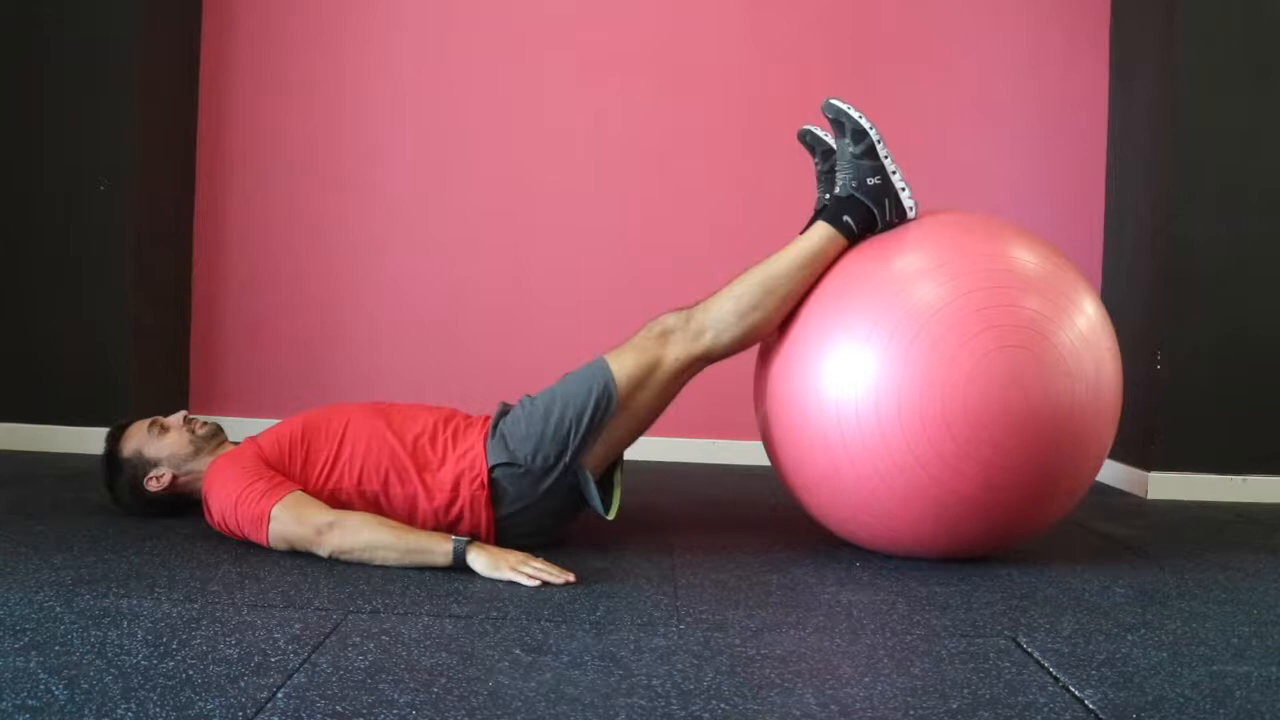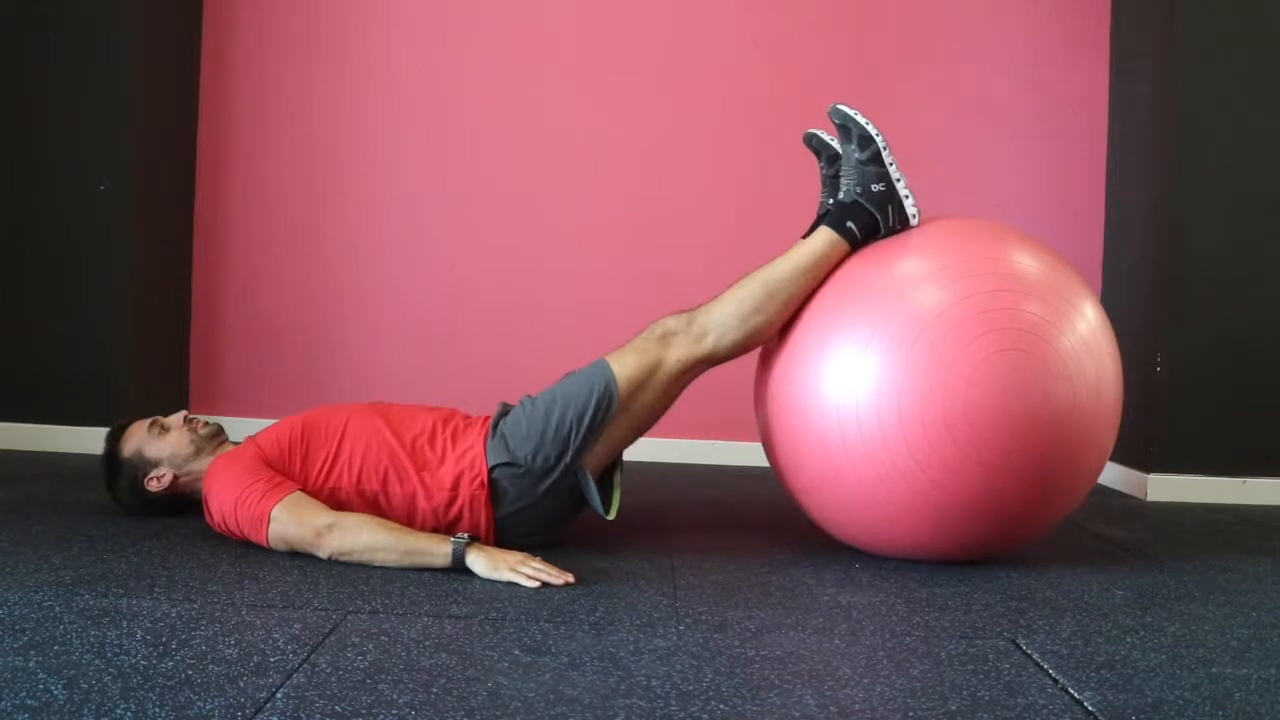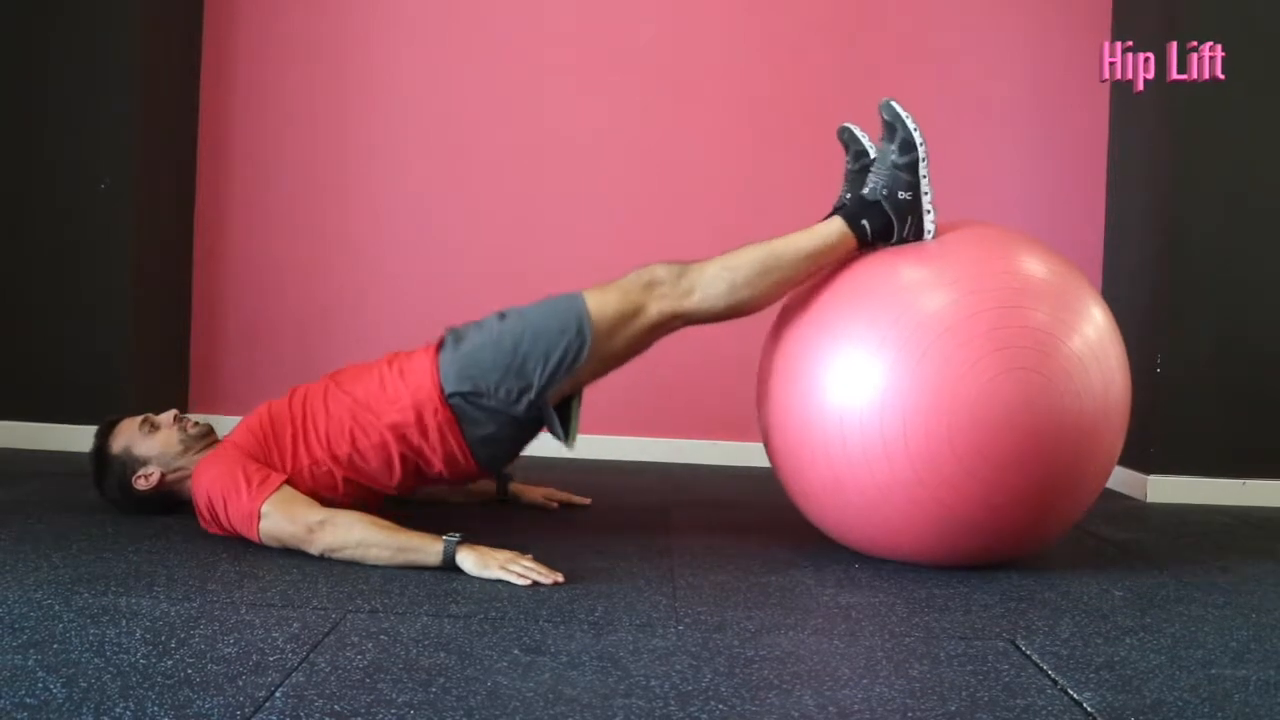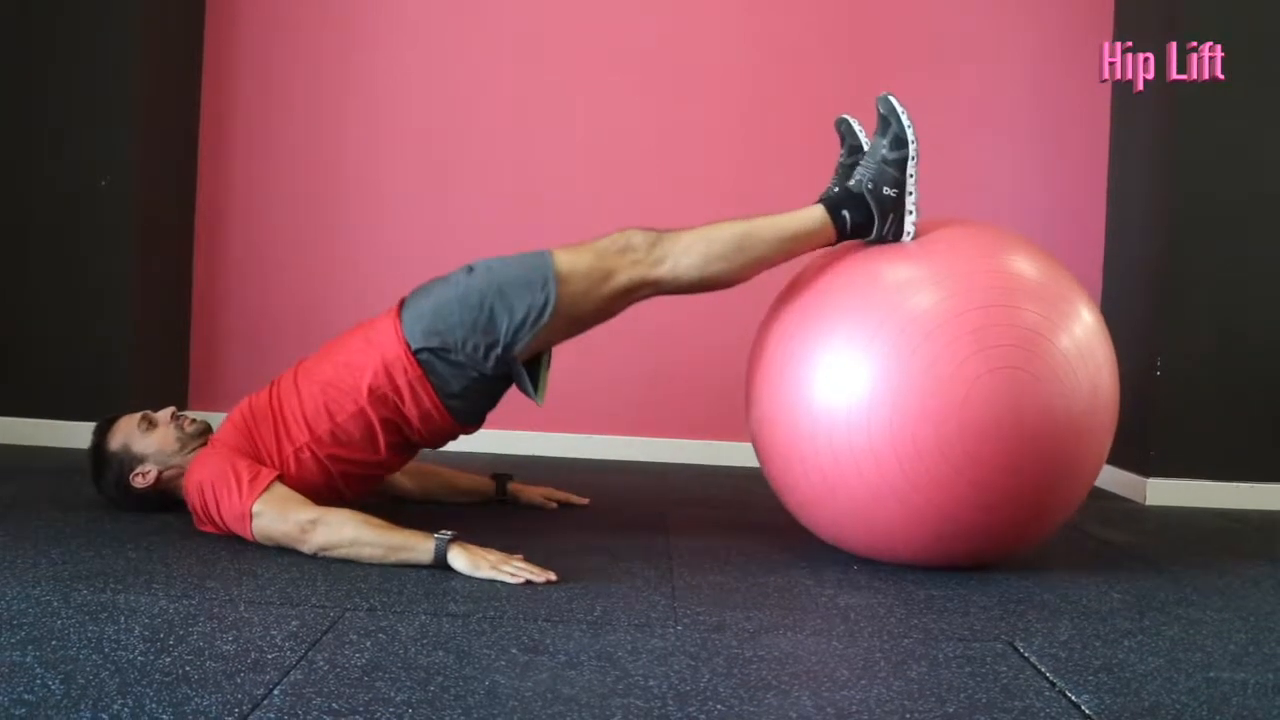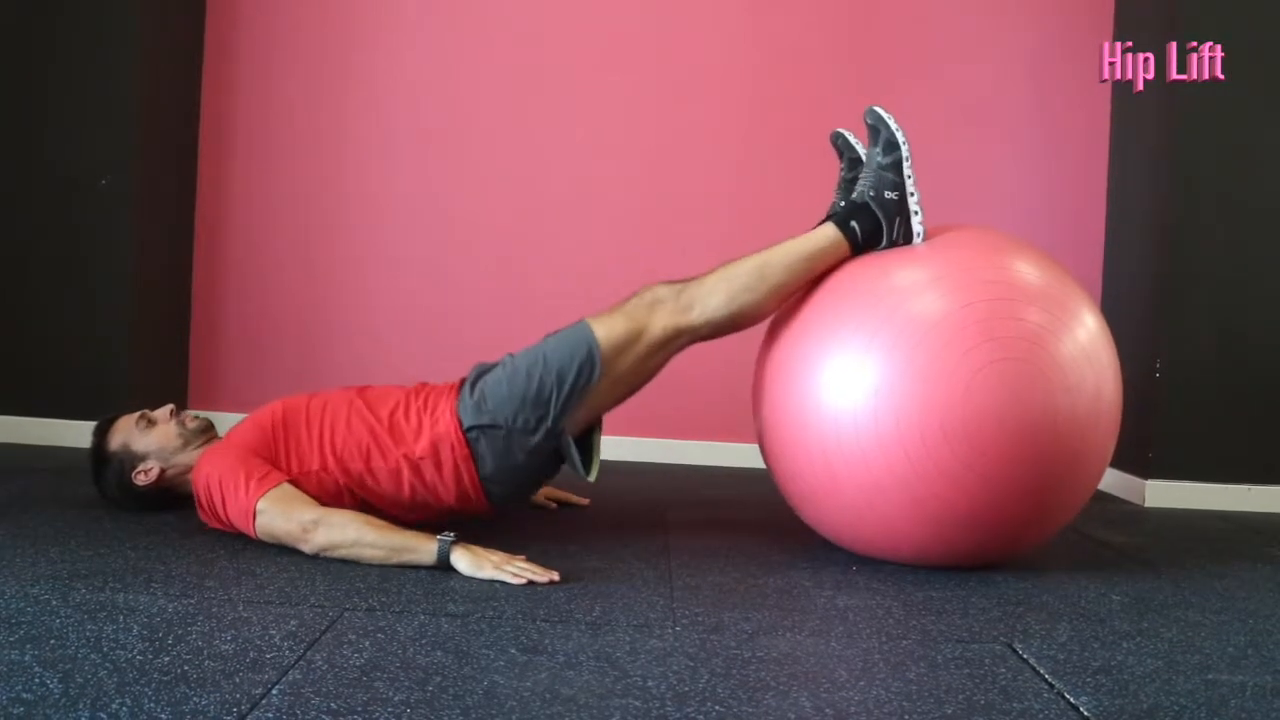
dt=0.7s
person 1, frame 1
left shoulder: (258, 463)
right shoulder: (232, 489)
right elbow: (330, 535)
left wrist: (570, 473)
right wrist: (471, 550)
left hip: (491, 449)
right hip: (498, 476)
left knee: (674, 338)
right knee: (677, 340)
left ankle: (834, 222)
right ankle: (851, 215)
person 1, frame 2
left shoulder: (259, 461)
right shoulder: (233, 489)
right elbow: (328, 535)
right wrist: (469, 552)
left hip: (495, 459)
right hip: (498, 480)
left knee: (674, 339)
right knee: (678, 341)
left ankle: (836, 224)
right ankle: (855, 217)
person 1, frame 3
left shoulder: (239, 464)
right shoulder: (219, 484)
right elbow: (316, 532)
right wrist: (456, 552)
left hip: (452, 398)
right hip: (457, 398)
left knee: (657, 288)
right knee: (662, 293)
left ankle: (853, 223)
right ankle: (870, 220)
person 1, frame 4
left shoulder: (234, 461)
right shoulder: (214, 482)
left elbow: (386, 467)
right elbow: (310, 532)
right wrist: (448, 551)
left hip: (431, 363)
left knee: (632, 257)
right knee: (638, 258)
left ankle: (840, 209)
right ankle: (852, 212)
person 1, frame 5
left shoulder: (238, 462)
right shoulder: (222, 478)
right elbow: (313, 530)
left wrist: (511, 484)
right wrist: (451, 551)
left hip: (468, 435)
right hip: (472, 437)
left knee: (663, 309)
right knee: (667, 311)
left ankle: (847, 229)
right ankle: (863, 226)
